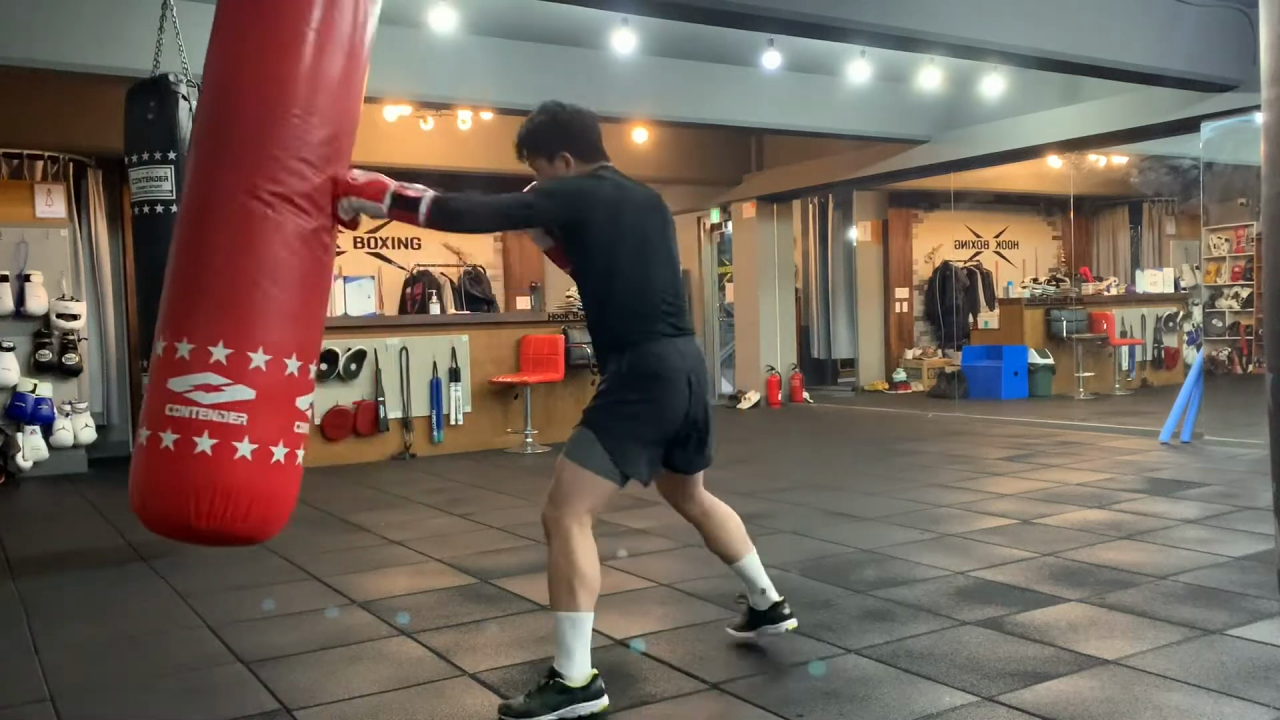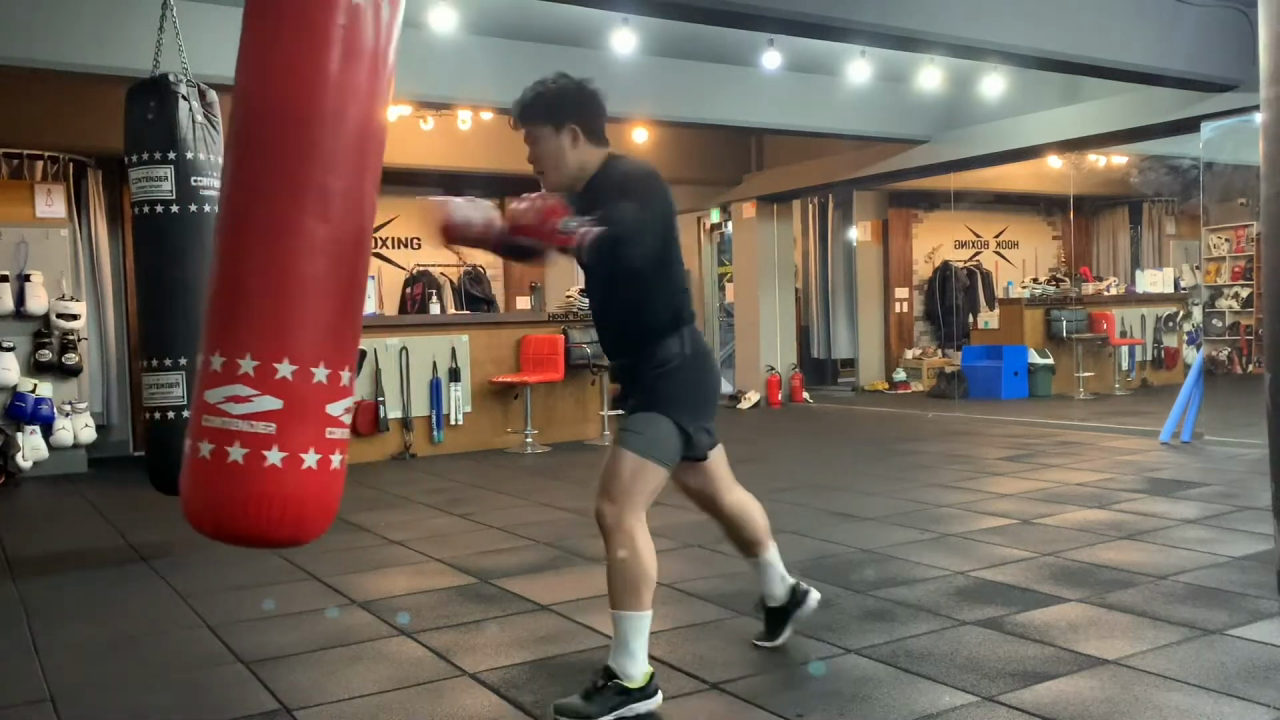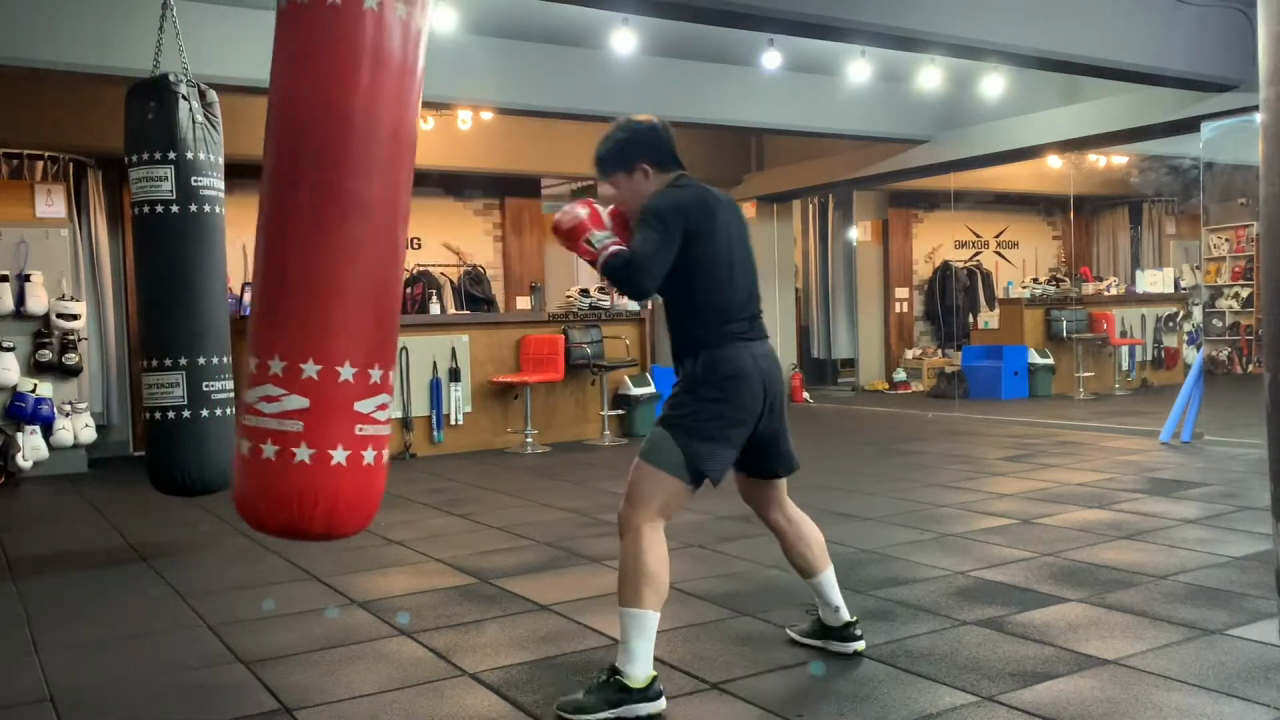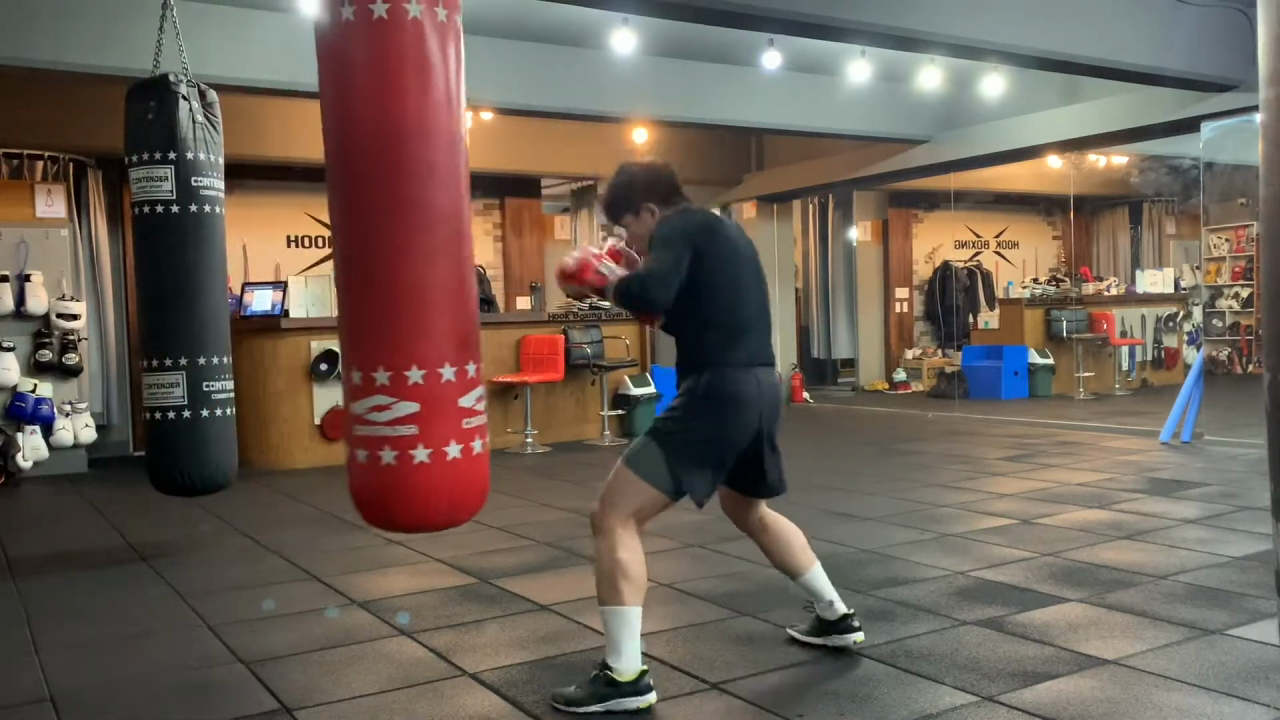
dt=0.4s
person 1, frame 1
left shoulder: (576, 195)
right shoulder: (647, 199)
left elbow: (481, 212)
left wrist: (384, 196)
right wrist: (564, 250)
left hip: (642, 374)
right hip: (685, 366)
left knee: (565, 516)
right knee: (690, 496)
right ankle: (766, 602)
person 1, frame 2
left shoulder: (633, 182)
right shoulder: (582, 194)
left elbow: (624, 258)
right elbow: (525, 240)
left wrist: (555, 227)
right wrist: (477, 225)
left hip: (669, 370)
right hip: (643, 369)
left knee: (618, 510)
right knee: (713, 488)
right ankle: (785, 595)
person 1, frame 3
left shoulder: (670, 204)
right shoulder: (719, 204)
left elbow: (637, 281)
left wrist: (592, 239)
right wrist: (624, 240)
left hip: (715, 377)
right hip: (756, 368)
left knee: (640, 517)
right knee: (772, 505)
right ankle: (838, 621)
person 1, frame 4
left shoulder: (679, 228)
right shoulder: (727, 234)
left elbow: (651, 293)
left wrist: (603, 279)
right wrist: (642, 297)
left hip: (716, 394)
right hip: (760, 389)
left knee: (613, 518)
right knee: (749, 511)
left ankle: (624, 674)
right ankle: (836, 616)
